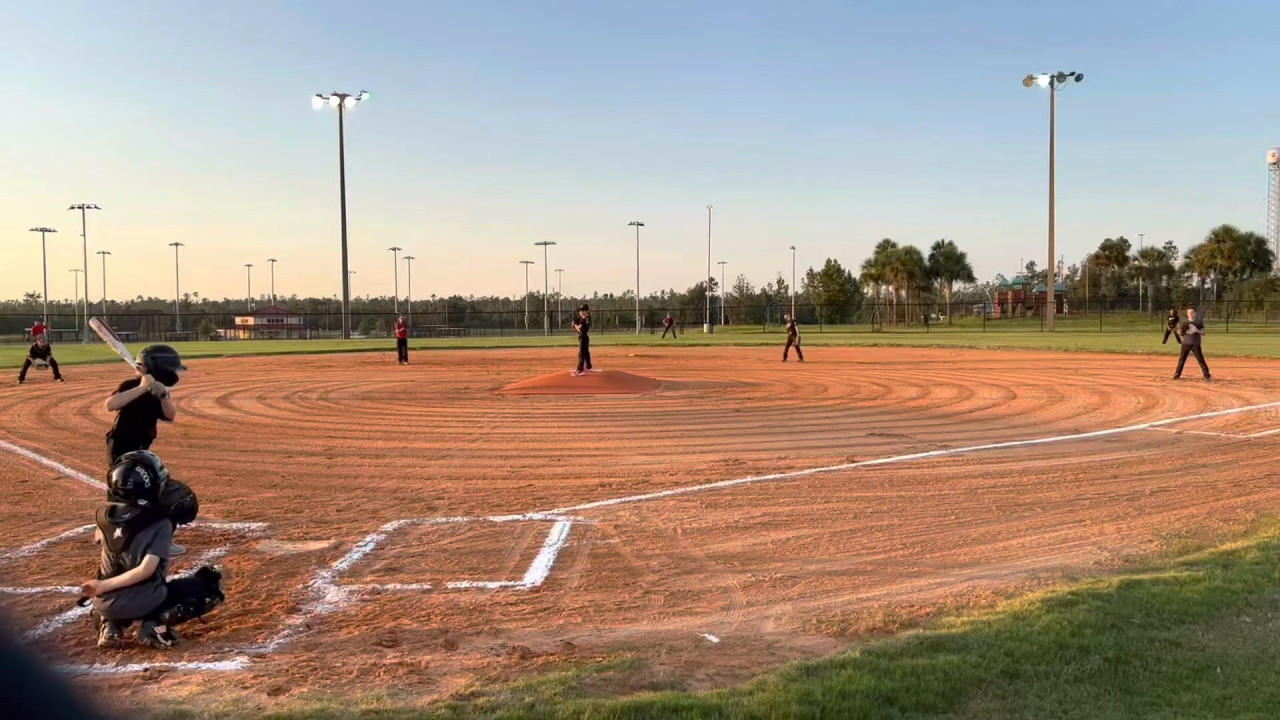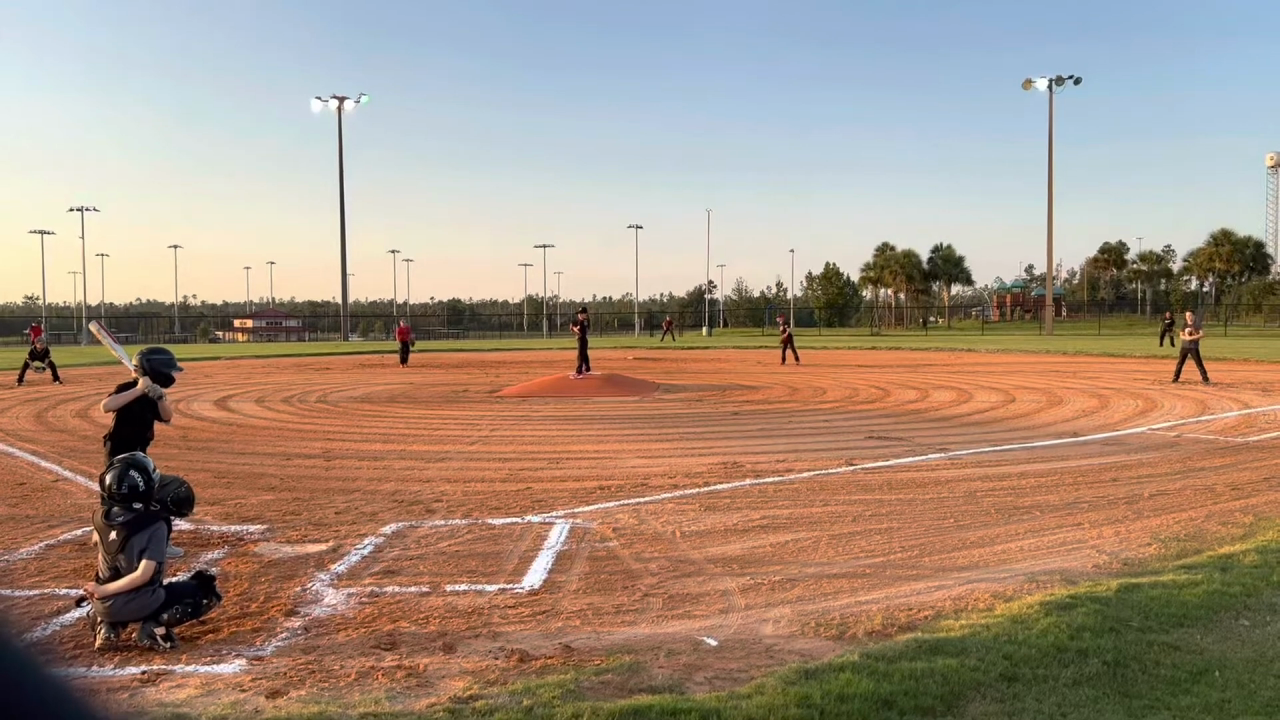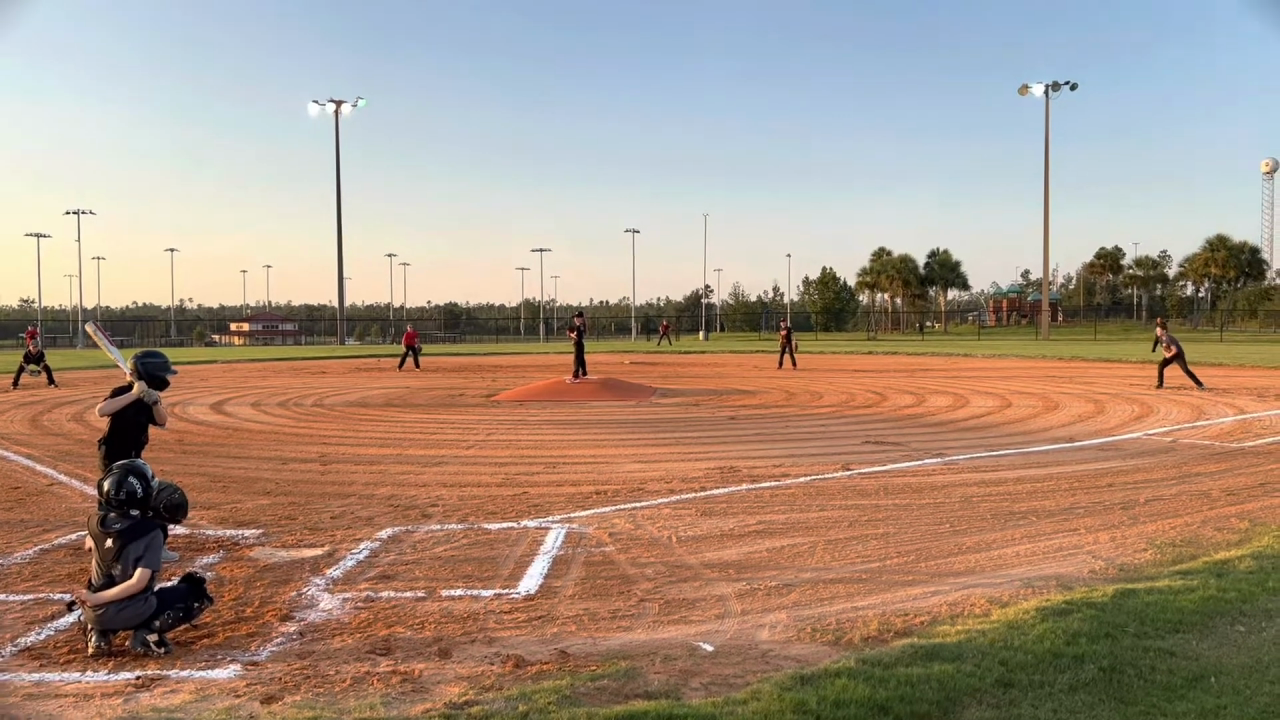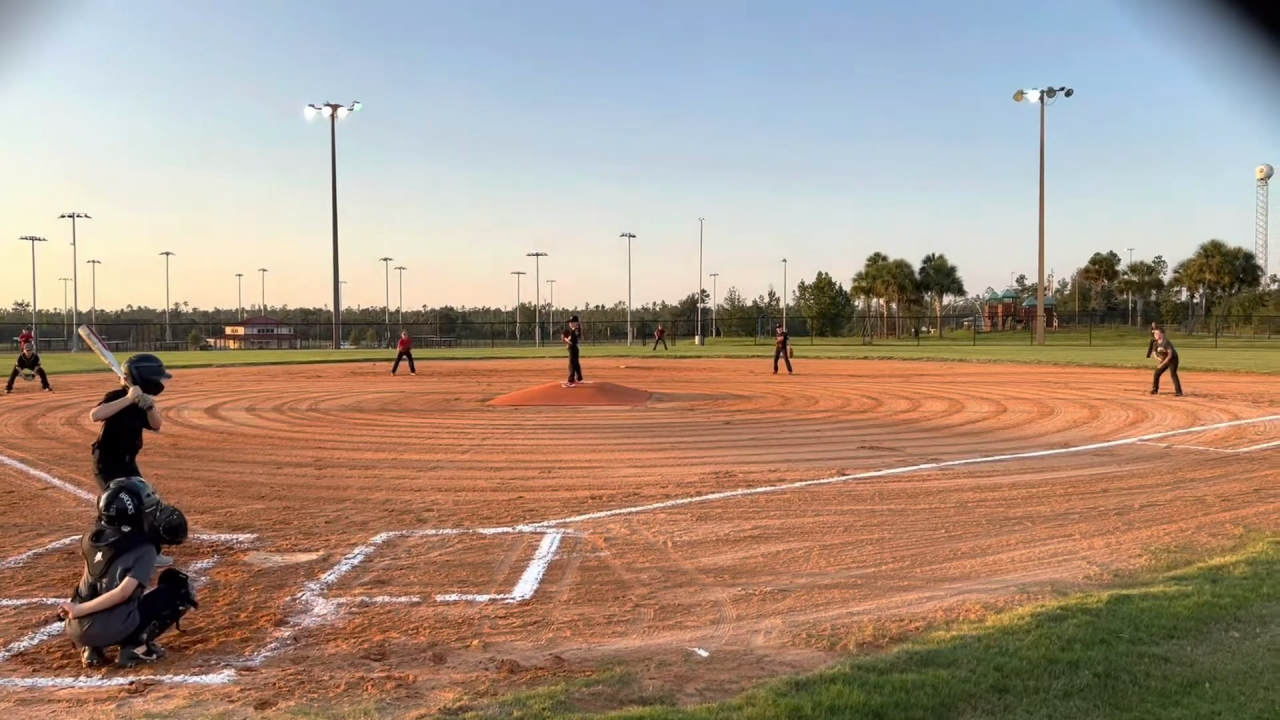
dt=0.7s
person 1, frame 1
left shoulder: (156, 387)
right shoulder: (130, 387)
left elbow: (169, 416)
right elbow: (110, 405)
left wrist: (162, 394)
right wrist: (141, 388)
left hip: (139, 450)
right hip: (124, 451)
person 1, frame 2
left shoulder: (154, 392)
right shoulder: (128, 389)
left elbow: (167, 418)
right elbow: (105, 406)
left wrist: (160, 398)
right wrist: (138, 390)
left hip: (137, 452)
right hip: (120, 453)
person 1, frame 3
left shoulder: (148, 396)
right shoulder: (122, 393)
left elbow: (162, 422)
right elbow: (101, 411)
left wrist: (155, 402)
right wrist: (134, 394)
left hip: (132, 457)
right hip: (114, 458)
person 1, frame 4
left shoulder: (142, 401)
right shoulder: (117, 397)
left elbow: (156, 426)
right elbow: (95, 415)
left wrist: (149, 407)
right wrist: (129, 399)
left hip: (127, 462)
right hip: (107, 462)
person 2, frame 1
left shoulder: (105, 515)
right shoulder: (160, 523)
right elbow: (146, 570)
right wrist: (104, 586)
left hip: (107, 603)
right hip: (144, 603)
right knee: (210, 584)
left ankle: (111, 625)
right ankle: (157, 624)
person 2, frame 2
left shoulder: (101, 517)
right shoulder: (155, 525)
right elbow: (143, 575)
right wrist: (103, 590)
left hip: (104, 606)
right hip: (141, 606)
right knee: (207, 589)
left ankle: (109, 626)
right ankle: (156, 627)
person 2, frame 3
left shoulder: (96, 523)
right shoulder: (151, 533)
right elbow: (138, 583)
right wrist: (96, 599)
left hip: (95, 614)
right hip: (131, 615)
right knee: (196, 591)
left ankle: (100, 633)
right ankle: (149, 634)
person 2, frame 4
left shoulder: (93, 538)
right shoulder: (144, 549)
right elbow: (122, 593)
right wrist: (78, 610)
left hip: (77, 630)
right hip: (112, 631)
right knee: (180, 588)
left ankle: (92, 648)
right ankle: (136, 647)
